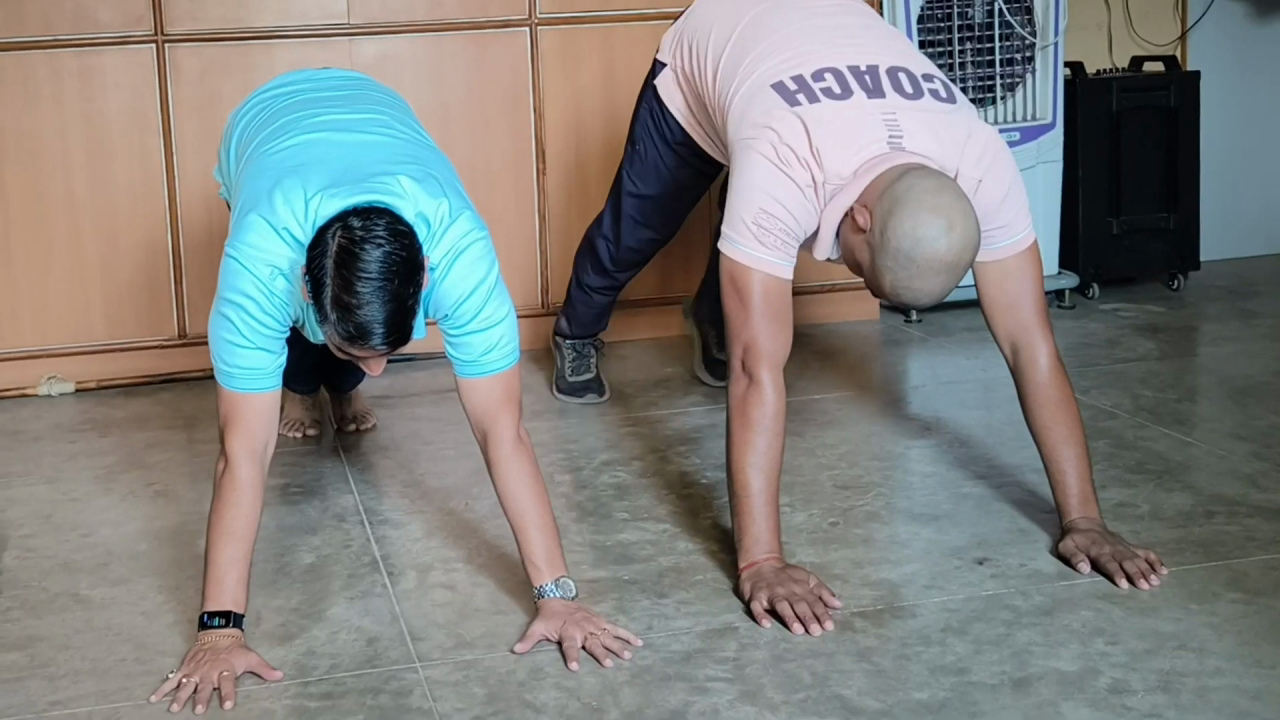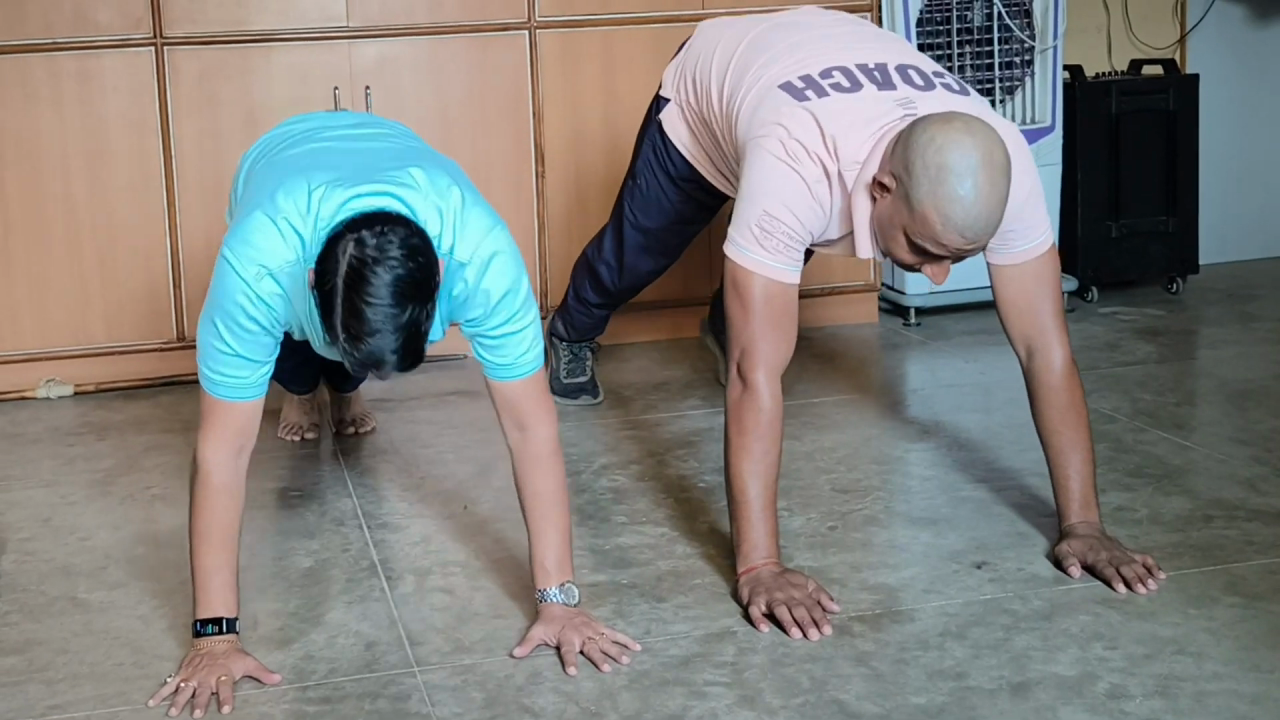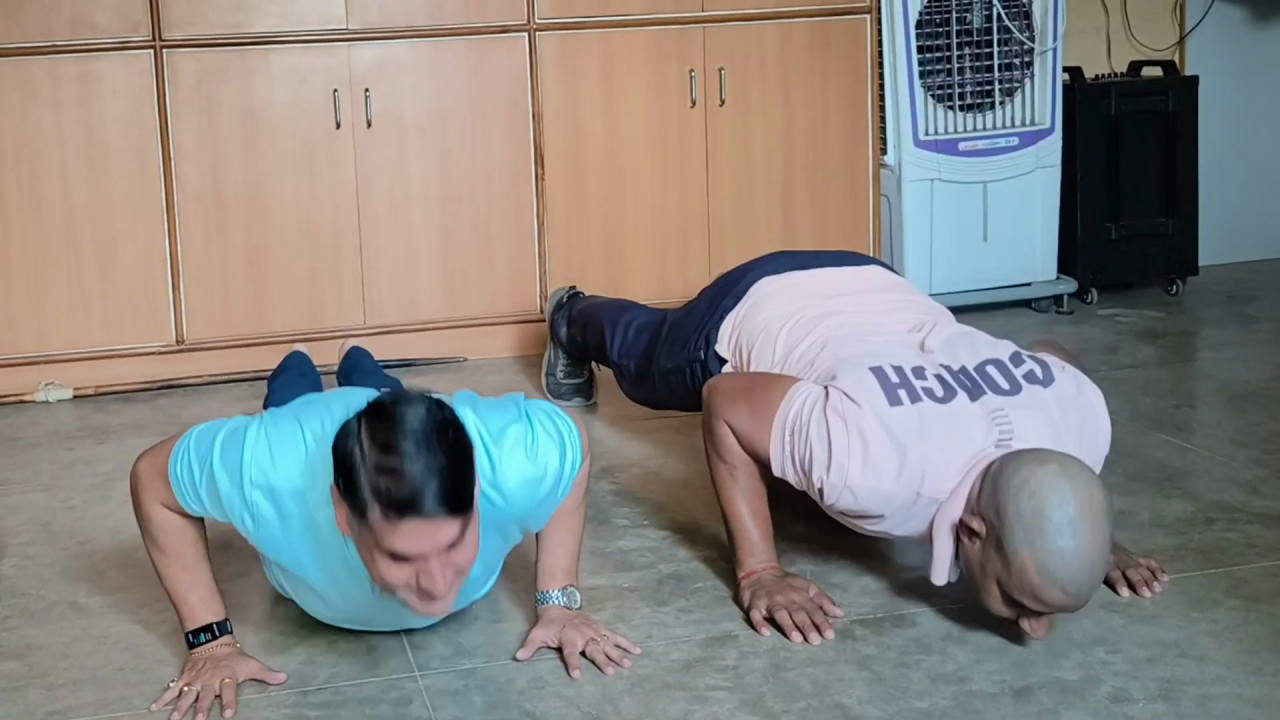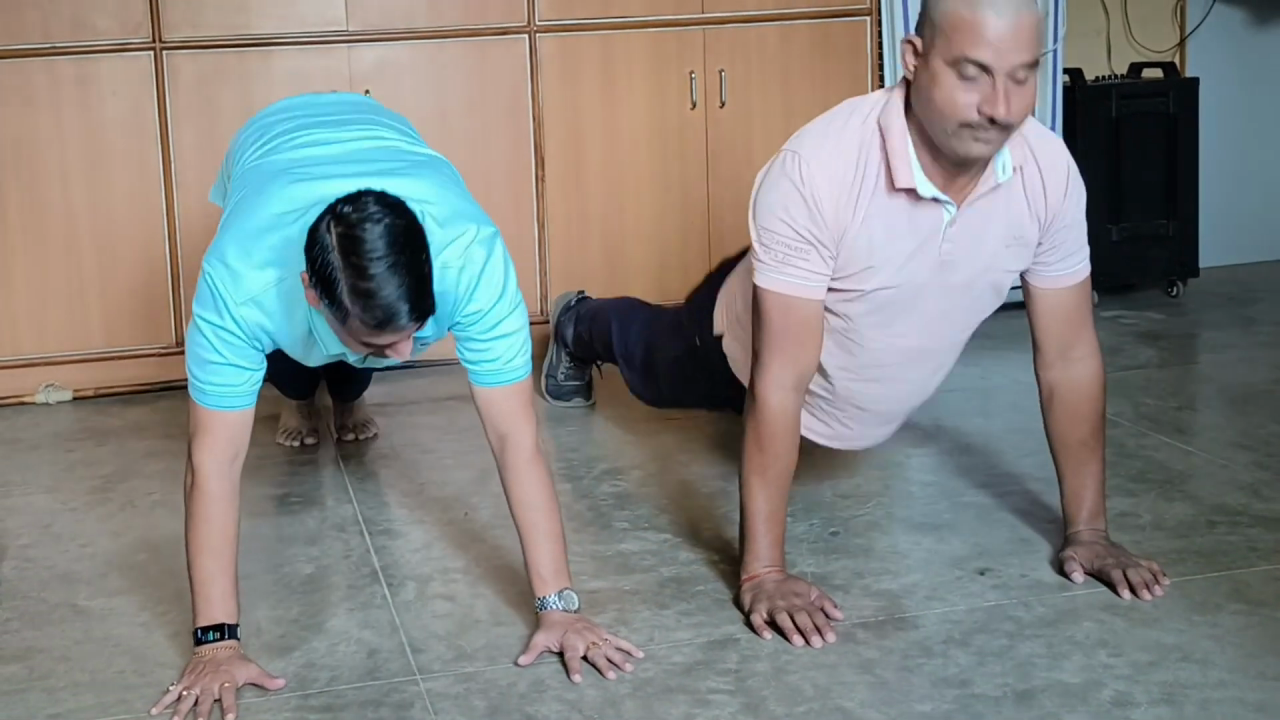
dt=0.7s
person 1, frame 1
left shoulder: (981, 164)
right shoulder: (786, 172)
left elbow: (1029, 344)
right elbow: (759, 371)
left wrist: (1082, 519)
right wrist: (760, 561)
left knee: (752, 242)
right knee: (633, 229)
left ankle: (711, 323)
right ankle: (578, 332)
person 1, frame 2
left shoulder: (1001, 161)
right shoulder: (796, 165)
left elbow: (1045, 346)
right elbow: (758, 374)
left wrist: (1082, 524)
right wrist: (758, 565)
left knee: (774, 268)
right knee: (633, 255)
left ankle: (726, 324)
right ankle: (571, 334)
person 1, frame 3
left shoulder: (1085, 421)
right shoulder: (873, 468)
right elbow: (720, 405)
left wrist: (1092, 548)
right wrist: (759, 571)
right hip: (758, 310)
right knee: (643, 359)
right ankle: (573, 319)
person 1, frame 4
left shoulder: (1049, 170)
right shoulder: (817, 169)
left elbow: (1069, 358)
right elbow: (780, 382)
left wrist: (1087, 531)
right wrist: (763, 571)
right hip: (754, 355)
right knee: (653, 360)
right ankle: (579, 327)
person 2, frame 1
left shoulder: (459, 253)
right shoulder: (263, 260)
left elbow: (502, 431)
right elbow: (245, 453)
left wrist: (556, 593)
right wrist: (220, 628)
left knee: (350, 360)
right knee: (299, 361)
left ankle: (341, 390)
right ankle: (298, 388)
person 2, frame 2
left shoulder: (478, 251)
right shoulder: (261, 258)
left elbow: (530, 422)
right elbow: (221, 450)
left wrist: (558, 597)
right wrist: (215, 632)
left knee: (349, 370)
right knee: (299, 364)
left ankle: (343, 388)
right ankle: (299, 388)
person 2, frame 3
left shoulder: (520, 455)
right shoulder: (268, 473)
left elbow: (574, 449)
right elbow: (150, 479)
left wrist: (557, 599)
right wrist: (210, 634)
left ankle: (357, 374)
right ankle: (293, 384)
person 2, frame 4
left shoulder: (468, 251)
right shoulder: (244, 273)
left elbow: (515, 438)
right elbow: (215, 463)
left wrist: (558, 605)
right wrist: (216, 641)
right knee: (292, 349)
left ankle: (347, 392)
right ankle: (298, 394)
